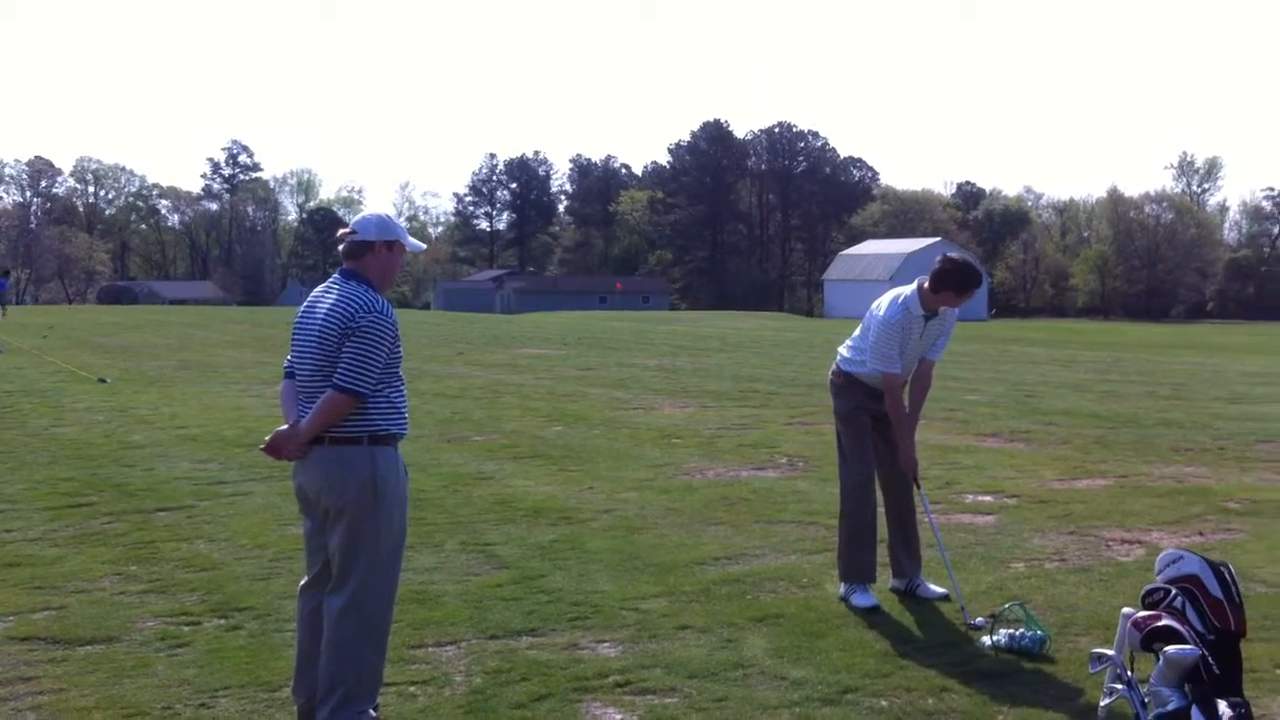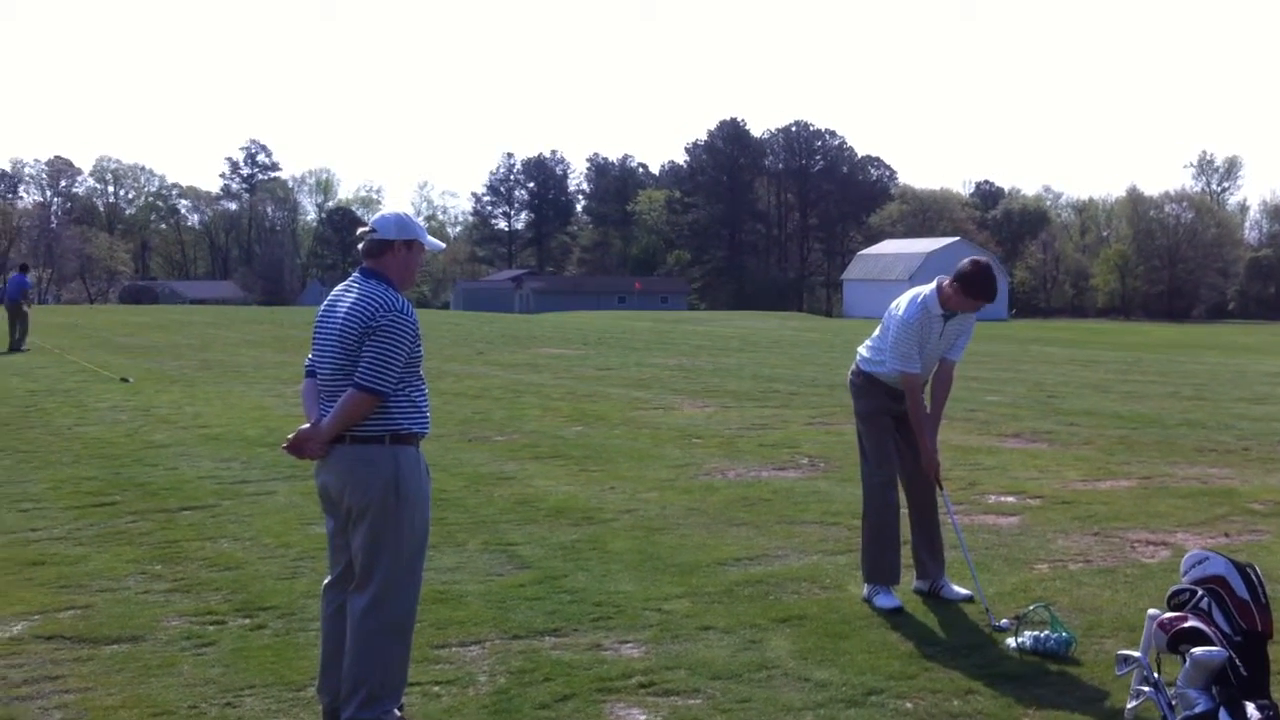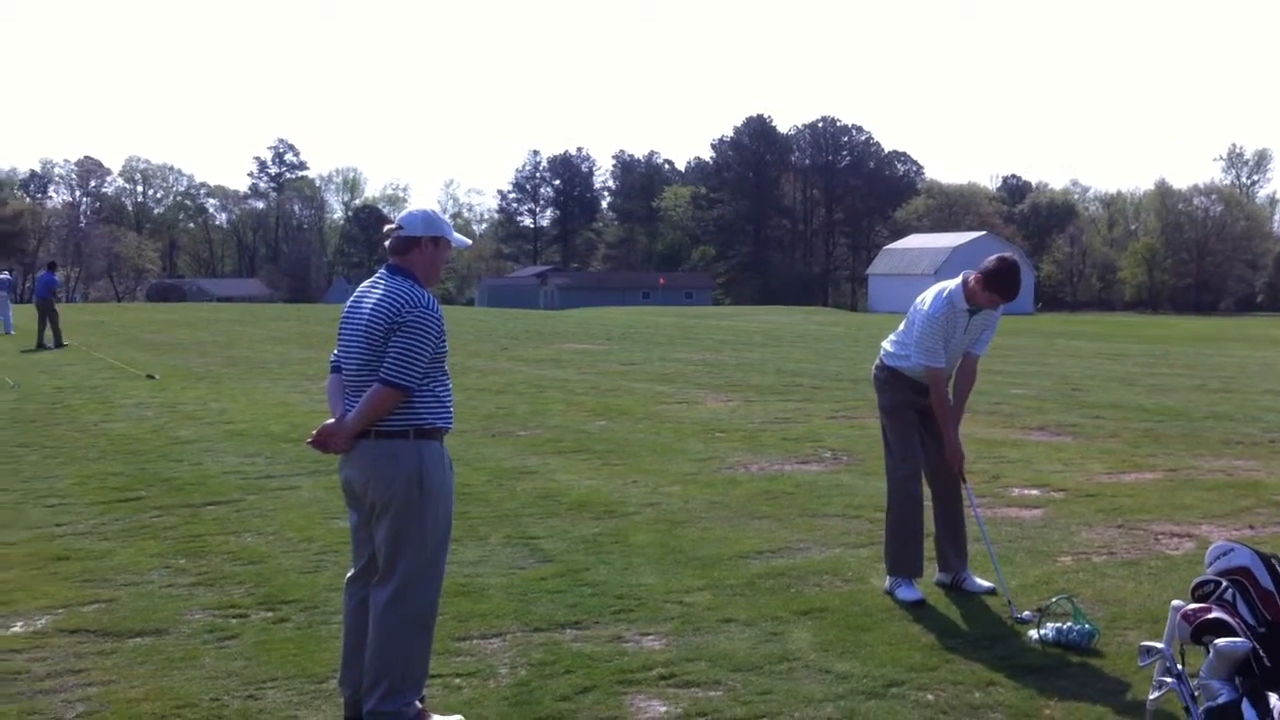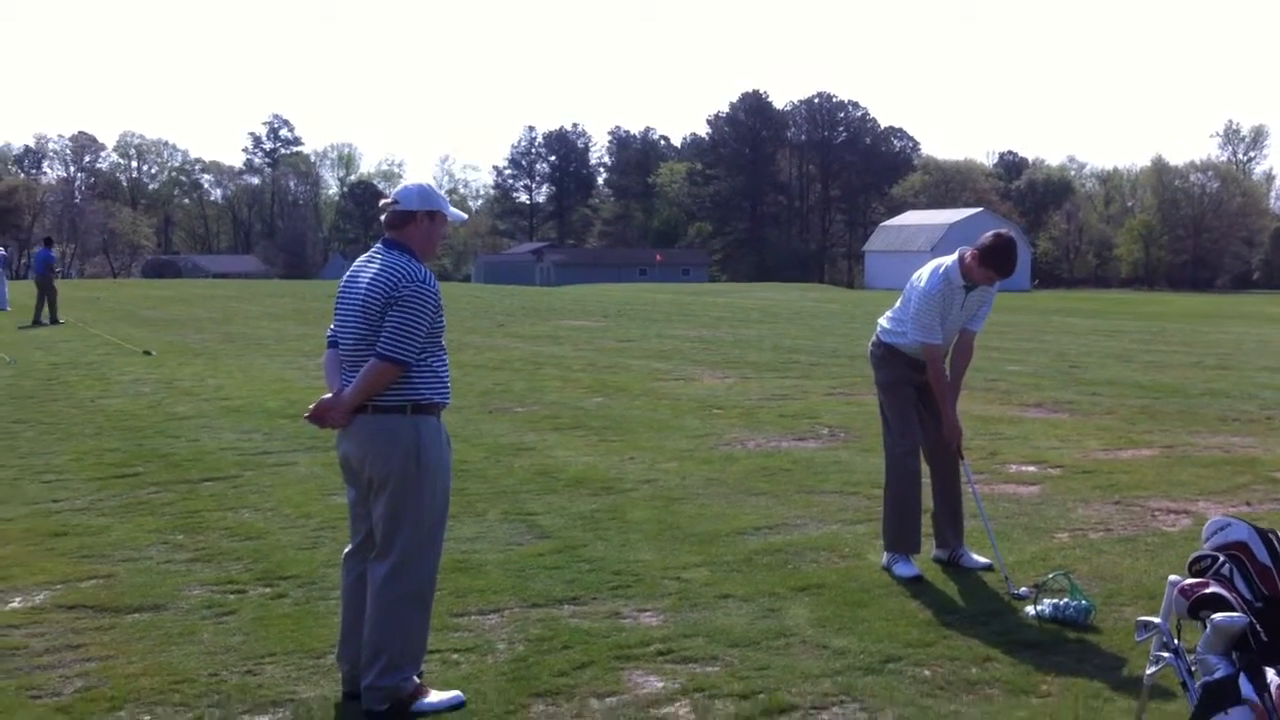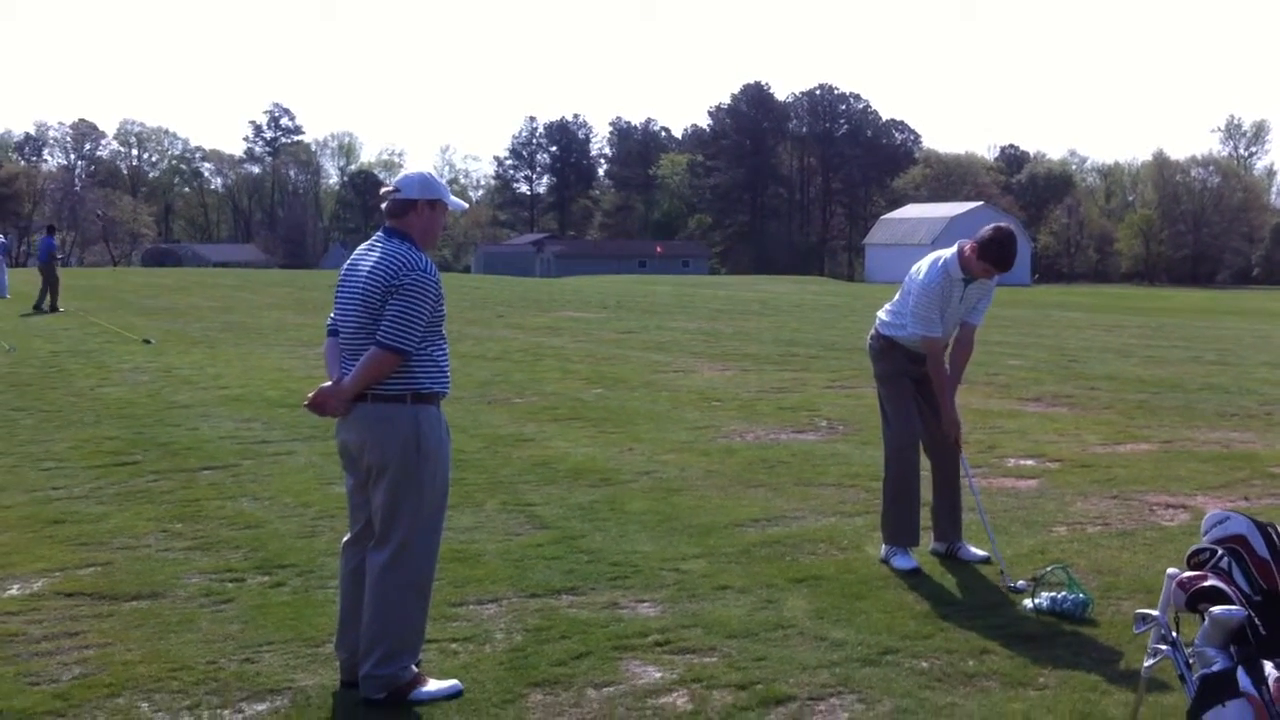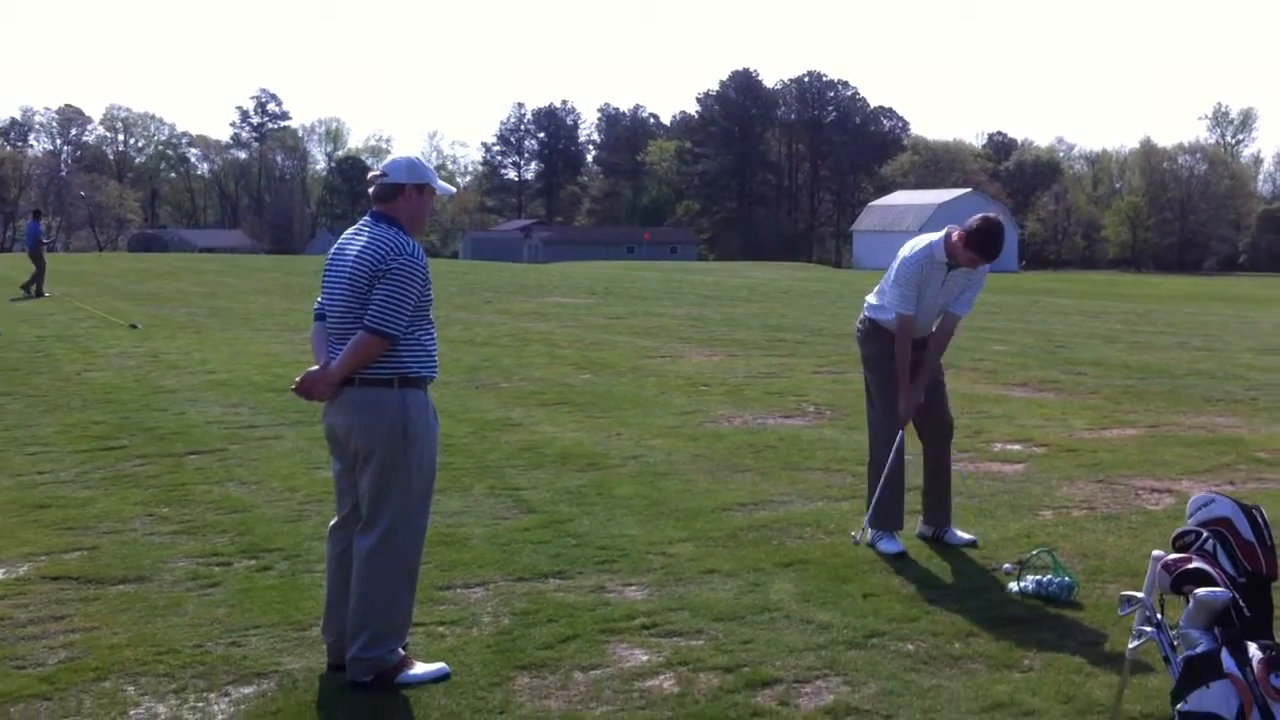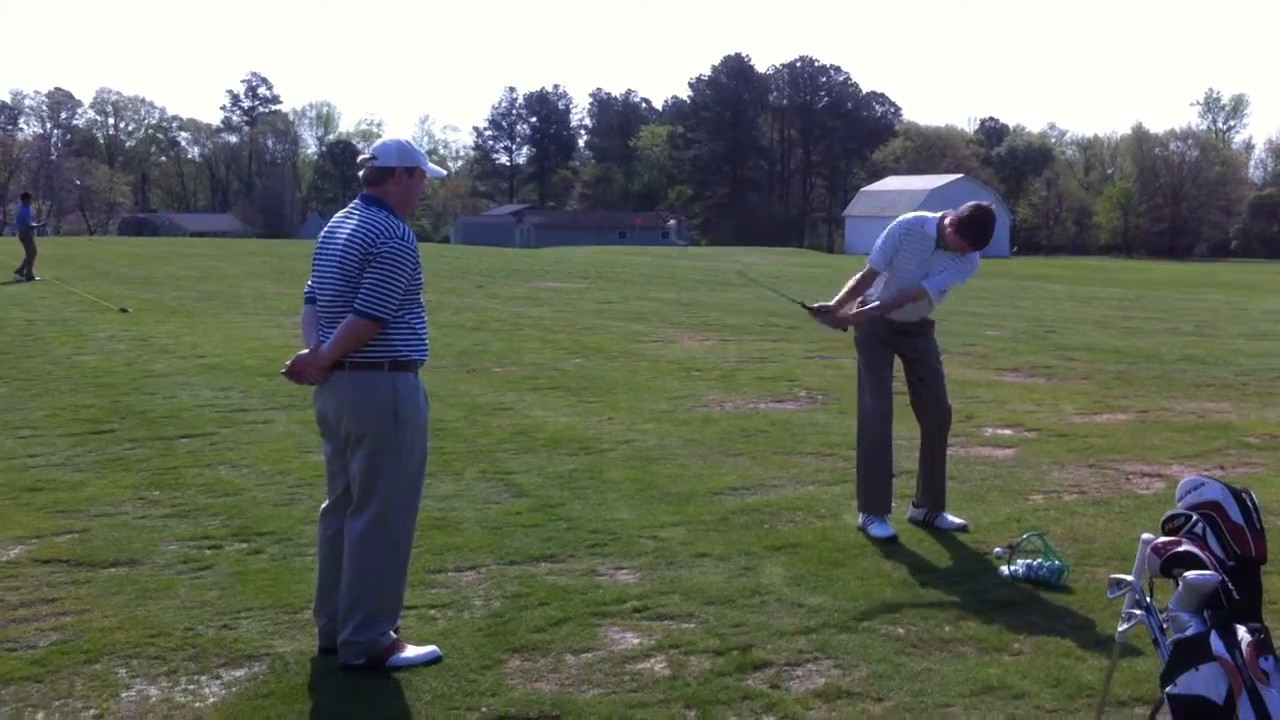
dt=0.2s
person 1, frame 1
left shoulder: (315, 300)
right shoulder: (374, 311)
left elbow: (292, 376)
right elbow: (348, 393)
left wrist: (294, 431)
right wrist: (299, 436)
left hip: (316, 462)
right hip: (362, 463)
left knee: (321, 585)
right knee: (360, 592)
person 1, frame 2
left shoulder: (335, 299)
right shoulder: (394, 309)
left elbow: (314, 375)
right elbow: (368, 391)
left wrist: (316, 428)
right wrist: (320, 435)
left hip: (338, 462)
right hip: (385, 462)
left knee: (344, 584)
right knee: (384, 592)
person 1, frame 3
left shoulder: (362, 295)
right shoulder: (419, 305)
left elbow: (339, 370)
right elbow: (393, 386)
left wrist: (340, 424)
right wrist: (347, 430)
left hip: (363, 456)
right hip: (409, 456)
left knee: (367, 577)
right knee: (407, 585)
person 1, frame 4
left shoulder: (358, 270)
right shoulder: (416, 280)
left elbow: (336, 345)
right elbow: (390, 362)
left wrist: (338, 400)
right wrist: (343, 406)
left hip: (360, 432)
right hip: (406, 432)
left knee: (365, 553)
right knee: (404, 562)
left ankle: (358, 672)
person 1, frame 5
left shoulder: (358, 258)
right shoulder: (417, 269)
left elbow: (336, 334)
right elbow: (390, 350)
left wrist: (338, 389)
right wrist: (342, 393)
left hip: (359, 420)
right hip: (405, 422)
left knee: (364, 542)
right knee: (403, 550)
left ankle: (356, 661)
right ankle: (388, 675)
person 1, frame 6
left shoulder: (346, 242)
right shoulder: (404, 253)
left elbow: (323, 317)
right elbow: (377, 334)
left wrist: (325, 372)
right wrist: (329, 377)
left hip: (347, 404)
right hip: (392, 406)
left knee: (351, 525)
right knee: (391, 533)
left ankle: (343, 644)
right ankle: (375, 658)
person 1, frame 7
left shoulder: (336, 226)
right shoulder: (394, 236)
left elbow: (313, 302)
right elbow: (368, 318)
left wrist: (315, 357)
right wrist: (319, 361)
left hip: (337, 387)
right hip: (383, 389)
left knee: (342, 508)
right knee: (381, 516)
left ankle: (334, 627)
right ankle: (367, 641)
person 2, frame 1
left shoulder: (946, 315)
right shoulder: (891, 314)
left elbow: (922, 374)
right elbow: (891, 388)
left wrist: (909, 437)
right wrist: (904, 446)
left hip: (886, 390)
right hip: (853, 387)
left knee: (900, 482)
right knee: (859, 482)
left ankle: (906, 574)
right ankle: (854, 581)
person 2, frame 2
left shoulder: (965, 315)
right shoulder: (910, 313)
left elbow: (943, 375)
right elbow: (911, 388)
left wrist: (932, 437)
right wrist: (925, 446)
left hip: (907, 390)
right hip: (873, 387)
left knee: (922, 482)
right knee: (882, 482)
left ankle: (930, 576)
right ankle: (877, 582)
person 2, frame 3
left shoulder: (990, 310)
right shoulder: (935, 308)
left elbow: (967, 368)
right elbow: (937, 382)
left wrist: (953, 430)
right wrist: (950, 440)
left hip: (932, 384)
right hip: (897, 380)
left knee: (947, 474)
right knee: (906, 475)
left ankle: (952, 568)
right ankle: (900, 575)
person 2, frame 4
left shoulder: (987, 286)
right shoulder: (932, 284)
left elbow: (964, 345)
right elbow: (934, 359)
left wrist: (951, 406)
right wrist: (948, 416)
left hip: (929, 360)
right hip: (894, 357)
left knee: (945, 451)
right knee: (905, 451)
left ankle: (949, 545)
right ankle: (897, 551)
person 2, frame 5
left shoulder: (986, 279)
right shoulder: (931, 276)
left elbow: (964, 339)
right elbow: (934, 352)
left wrist: (950, 399)
right wrist: (947, 410)
left hip: (928, 353)
right hip: (893, 350)
left knee: (945, 444)
right knee: (904, 443)
left ankle: (947, 538)
right ankle: (895, 543)
person 2, frame 6
left shoulder: (976, 270)
right shoulder: (917, 256)
left elbow: (945, 328)
right elbow: (903, 328)
left wrist: (920, 386)
right wrist: (903, 392)
left hip: (921, 338)
right hip: (881, 334)
left knee: (939, 427)
right knee: (887, 429)
left ankle: (936, 521)
right ankle: (881, 527)
person 2, frame 7
left shoulder: (968, 261)
right shoulder: (908, 226)
left elbow: (909, 297)
right elbow: (869, 275)
left wrist: (856, 317)
right wrist: (837, 306)
left hip: (915, 326)
right hip: (867, 320)
left knee: (937, 414)
right knee: (876, 415)
left ankle: (928, 506)
right ankle: (872, 511)
